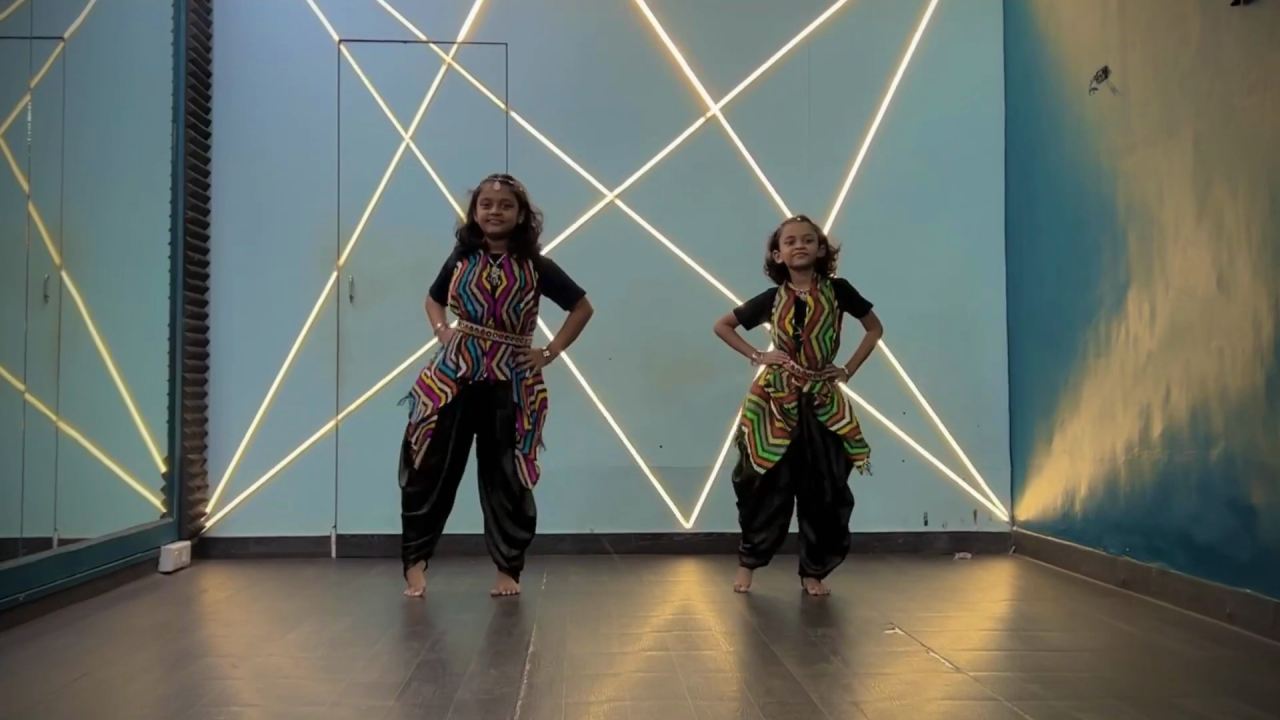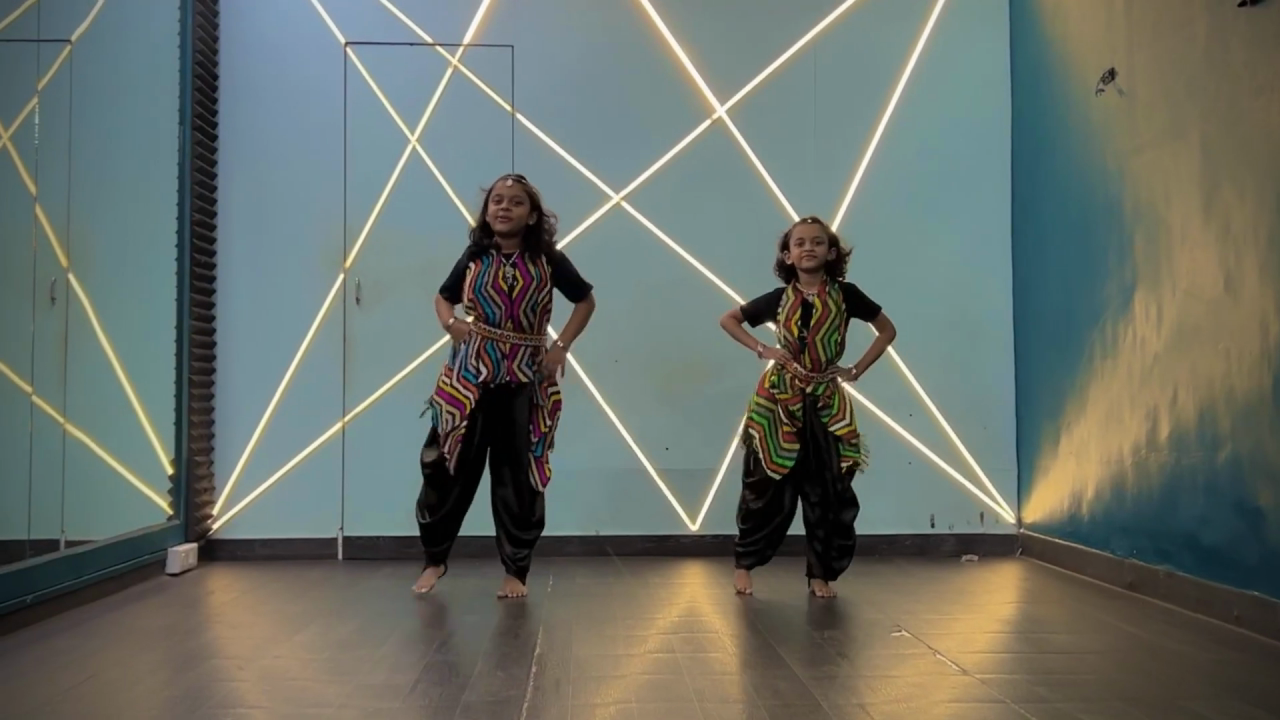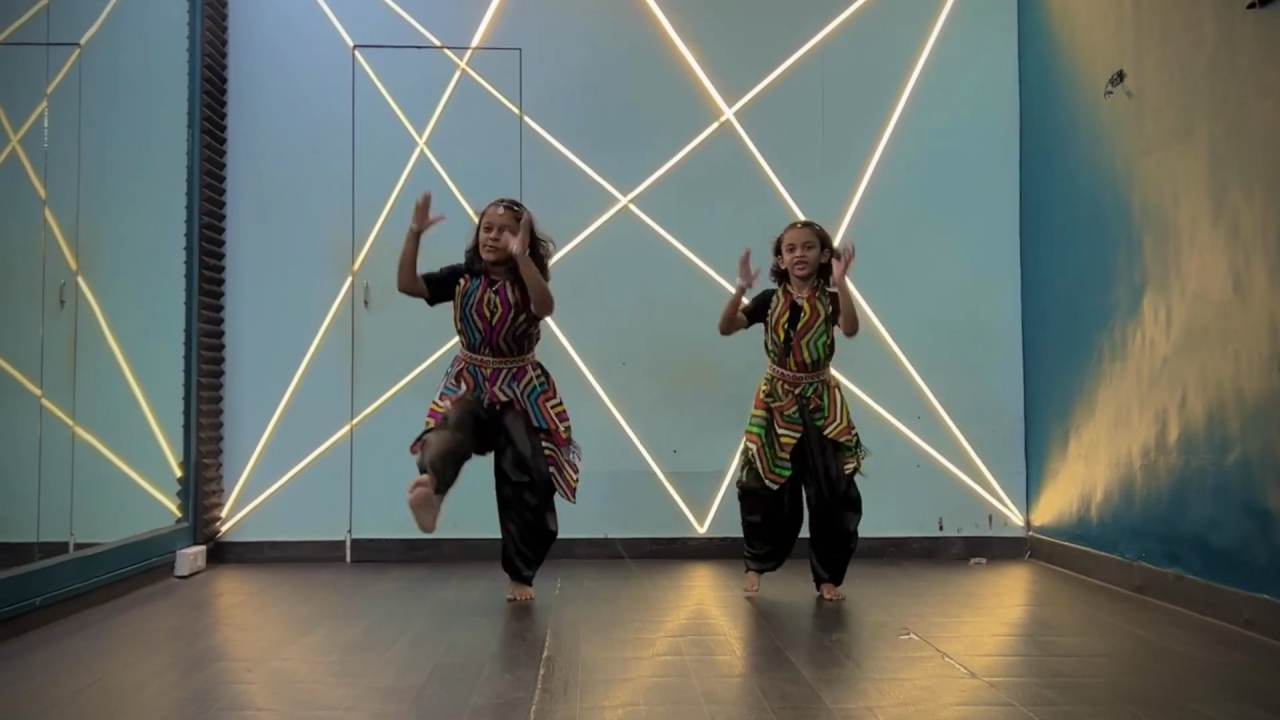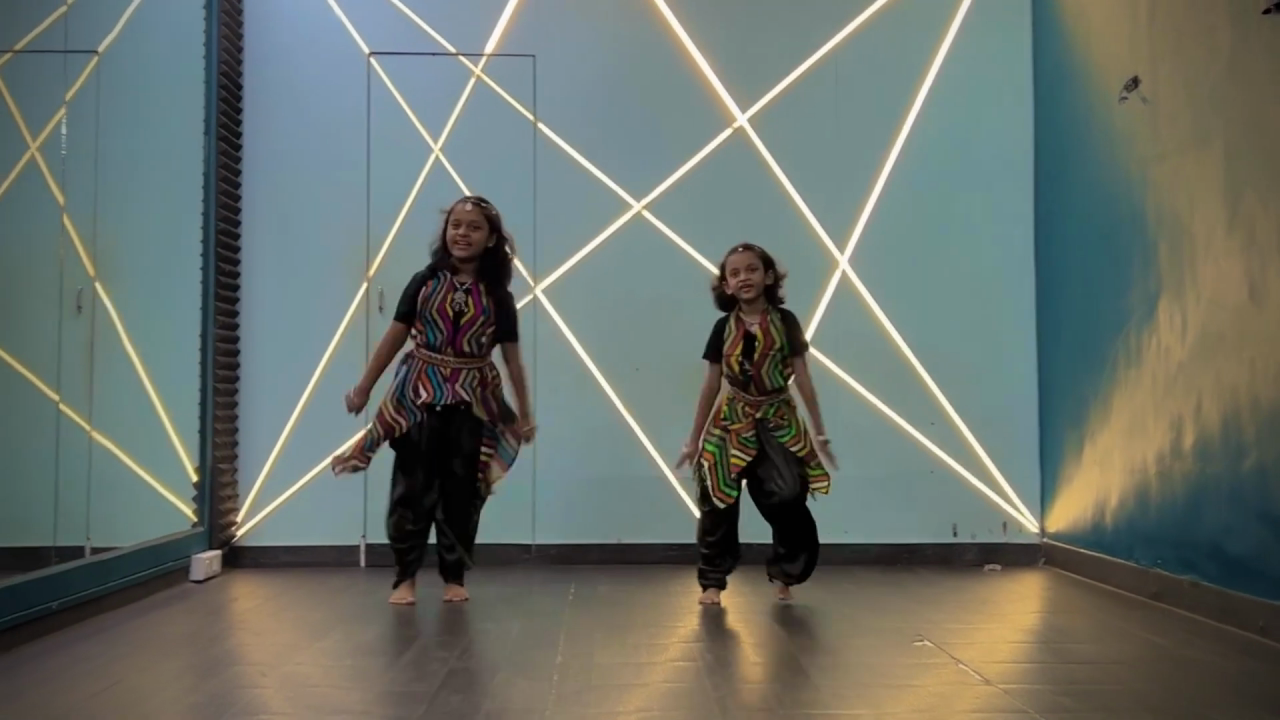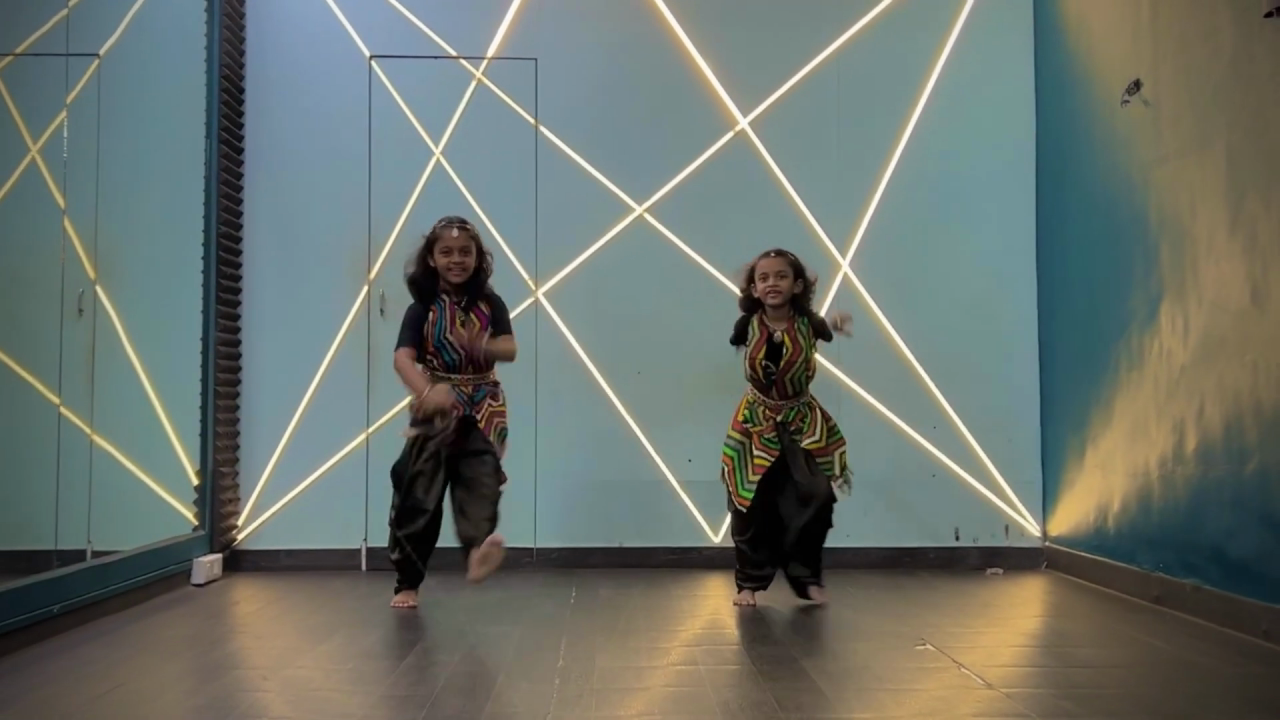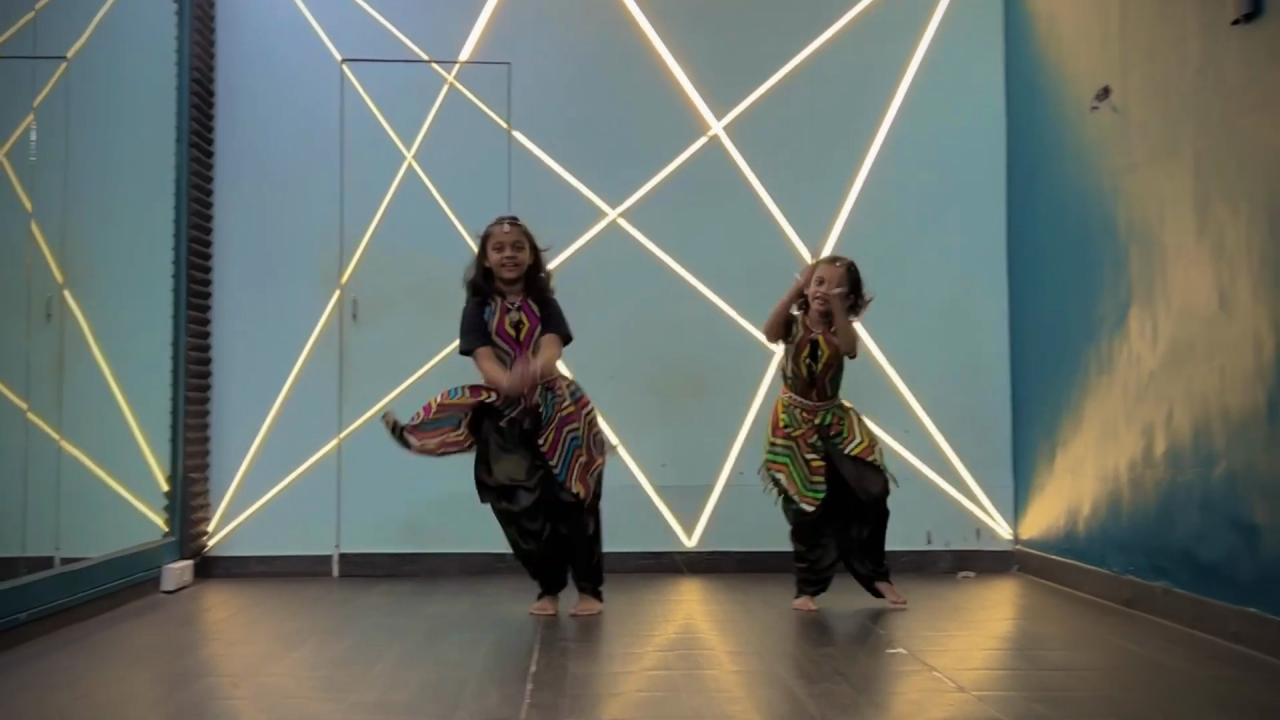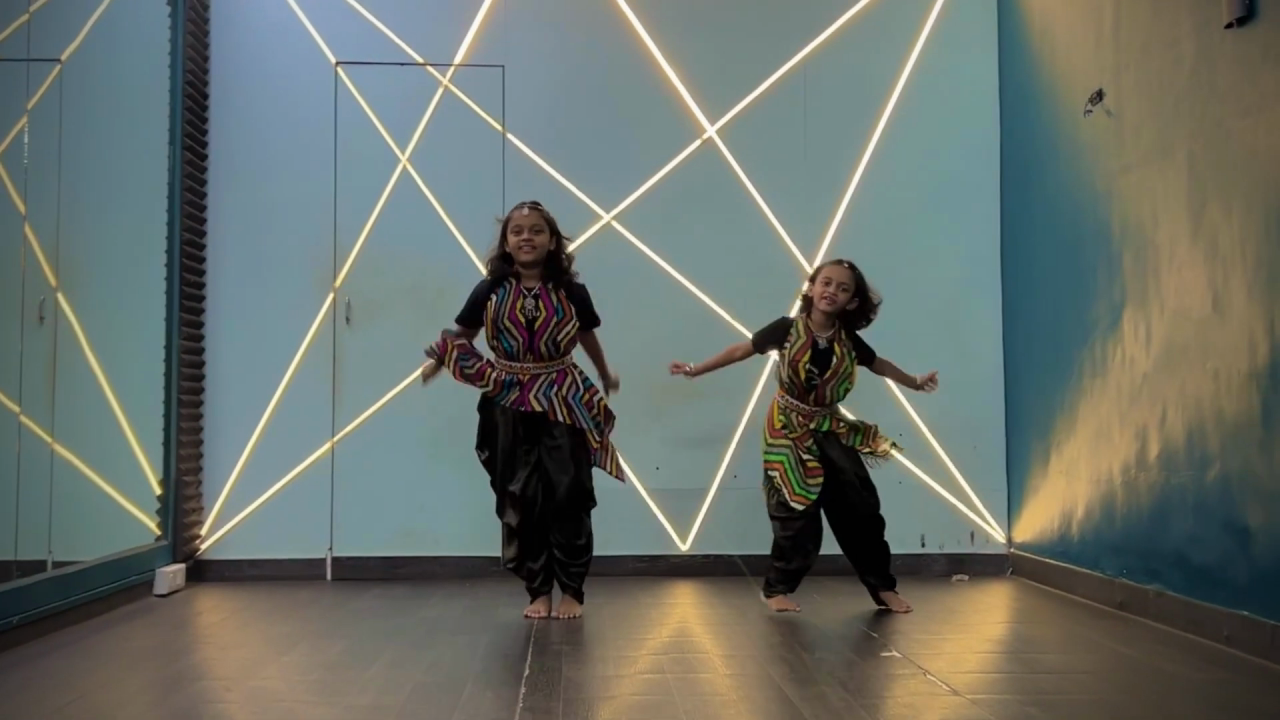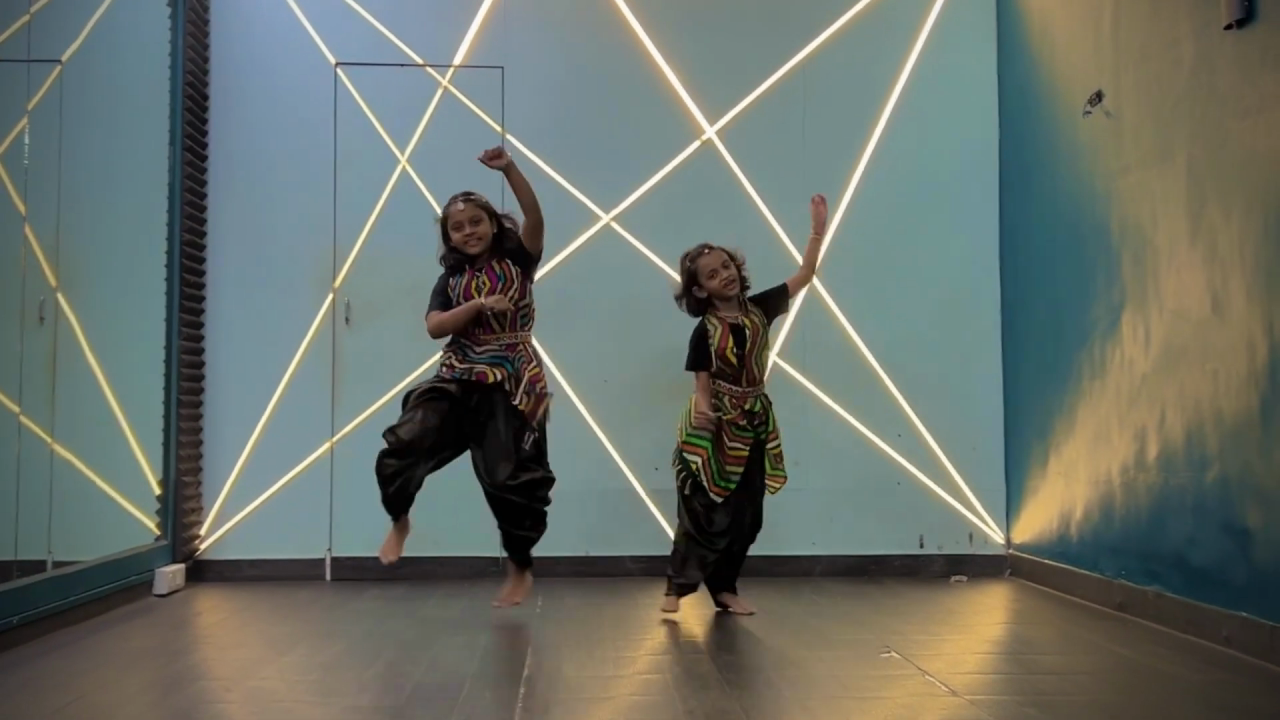
dt=0.4s
person 1, frame 1
left shoulder: (535, 267)
right shoulder: (461, 260)
left elbow: (582, 307)
right elbow: (434, 300)
left wrist: (551, 351)
right wrist: (441, 330)
left hip: (512, 381)
right hip: (455, 376)
left knee: (506, 476)
right knee: (432, 469)
left ankle: (508, 568)
right ankle: (415, 561)
person 1, frame 2
left shoulder: (549, 261)
right shoulder: (474, 259)
left elbow: (585, 300)
right elbow: (443, 298)
left wrist: (561, 346)
right wrist: (452, 323)
left hip: (526, 380)
right hip: (472, 376)
left knee: (519, 478)
right knee: (452, 470)
left ankle: (515, 570)
right ankle: (435, 560)
person 1, frame 3
left shoulder: (527, 284)
right shoulder: (460, 278)
left elbow: (544, 308)
right elbow: (408, 286)
left wrist: (521, 254)
right wrist: (415, 234)
left hip: (520, 391)
right hip: (468, 386)
left knee: (527, 486)
right knee: (452, 435)
left ankle: (521, 576)
right ankle: (429, 490)
person 1, frame 4
left shoulder: (497, 294)
right shoulder: (424, 282)
left elbow: (511, 356)
right elbow: (396, 335)
left wrist: (524, 414)
right wrist: (364, 387)
left hip: (470, 399)
right hip: (419, 393)
left knee: (459, 492)
right knee: (413, 489)
left ankle: (453, 578)
right ankle: (405, 578)
person 1, frame 5
left shoulder: (490, 305)
right shoulder: (421, 310)
left elbow: (510, 350)
right elbow: (404, 360)
left wrist: (479, 344)
right wrist: (428, 392)
left hip: (481, 409)
right hip: (434, 411)
left knee: (481, 480)
right knee: (418, 501)
left ankle: (480, 547)
right ankle: (407, 584)
person 1, frame 6
left shoulder: (545, 303)
right shoulder: (478, 306)
left elbow: (552, 349)
right elbow: (483, 360)
left wrist: (537, 370)
right wrist: (506, 382)
left hip: (552, 407)
right hip: (502, 411)
left knee: (570, 499)
right knee: (518, 497)
left ankle: (589, 591)
right ankle: (548, 587)
person 1, frame 7
left shoulder: (571, 291)
right shoulder: (490, 291)
left elbow: (587, 335)
right elbow: (461, 333)
left wrist: (606, 375)
right wrist: (438, 361)
left hip: (562, 403)
right hip: (508, 404)
left knee: (567, 495)
right knee: (519, 499)
left ankle: (571, 591)
right ankle: (538, 591)
person 1, frame 8
left shoulder: (518, 263)
right shoulder: (450, 281)
left elbow: (534, 217)
right elbow: (435, 328)
left wrist: (509, 170)
right wrist: (478, 305)
left hip: (511, 379)
right hip: (460, 376)
left knee: (508, 475)
right knee: (404, 444)
left ankle: (519, 566)
right ankle: (399, 521)
person 2, frame 1
left shoulder: (838, 291)
right shoulder: (771, 299)
left elbow: (874, 328)
right elbow: (722, 326)
left wrist: (848, 370)
right wrist: (756, 356)
left hip: (822, 400)
right hip: (776, 397)
left knee: (825, 489)
right knee: (765, 481)
left ankle: (814, 570)
right ankle: (749, 561)
person 2, frame 2
left shoulder: (846, 295)
right shoulder: (779, 298)
left elbow: (887, 330)
right elbow: (728, 319)
left wrist: (856, 370)
right wrist: (761, 349)
left hip: (826, 401)
right hip: (781, 397)
left knee: (828, 490)
right knee: (769, 483)
left ankle: (821, 572)
right ankle: (745, 562)
person 2, frame 3
left shoulder: (830, 301)
right shoulder: (769, 300)
left elbow: (850, 329)
right elbow: (726, 328)
left wrist: (840, 280)
right wrist: (741, 288)
left hip: (821, 405)
right hip: (776, 402)
left knee: (831, 495)
right knee: (767, 492)
left ankle: (828, 576)
right ankle: (758, 564)
person 2, frame 4
left shoulder: (784, 321)
right shoulder: (724, 327)
left elbow: (803, 377)
right elbow: (711, 385)
left wrist: (819, 432)
right wrist: (694, 440)
left hip: (779, 419)
right hip: (733, 422)
left knee: (788, 497)
right knee: (719, 506)
left ankle: (785, 572)
right ankle: (712, 581)
person 2, frame 5
left shoulder: (809, 324)
right shoulder: (747, 325)
left hip: (802, 422)
right hip: (756, 422)
left knee: (812, 498)
right knee: (752, 506)
left ankle: (807, 579)
right ankle: (750, 584)
person 2, frame 6
left shoulder: (842, 330)
right shoulder: (792, 324)
left elbow: (849, 350)
right elbow: (771, 332)
left wrist: (836, 308)
right wrist: (794, 291)
left hip: (835, 423)
right hip: (793, 424)
left knee: (870, 494)
right knee: (810, 510)
left ankle: (875, 576)
right ankle: (807, 589)
person 2, frame 7
left shoulder: (849, 341)
right shoulder: (786, 329)
left elbow: (878, 365)
right elbow: (741, 351)
left wrist: (915, 383)
right wrist: (695, 370)
left hip: (832, 430)
right hip: (788, 429)
left knee: (862, 507)
right knee: (797, 511)
left ankle: (883, 587)
right ankle: (778, 588)
person 2, frame 8
left shoulder: (759, 308)
right shoulder: (704, 333)
left elbow: (804, 275)
right elbow: (702, 389)
left wrist: (817, 229)
right wrist: (702, 414)
left hip: (755, 416)
right hip: (717, 421)
left knee: (746, 512)
right knee: (706, 504)
left ankle: (723, 588)
right ankle: (679, 585)
